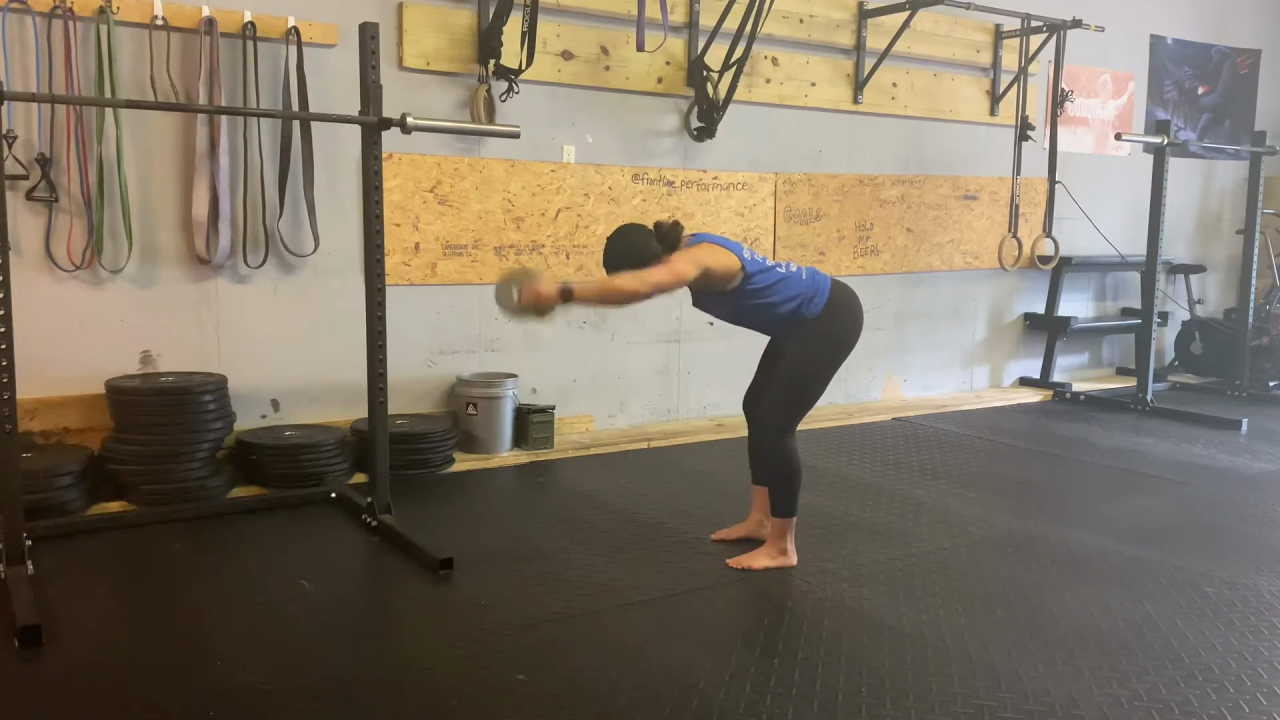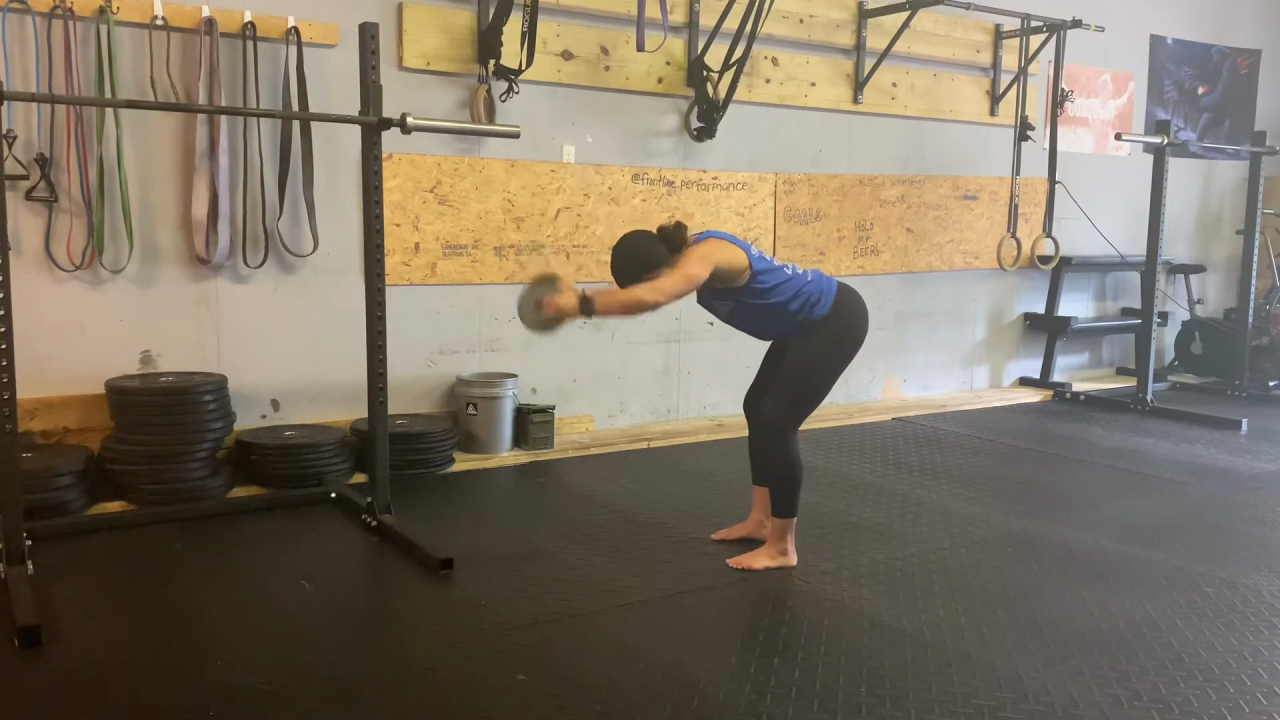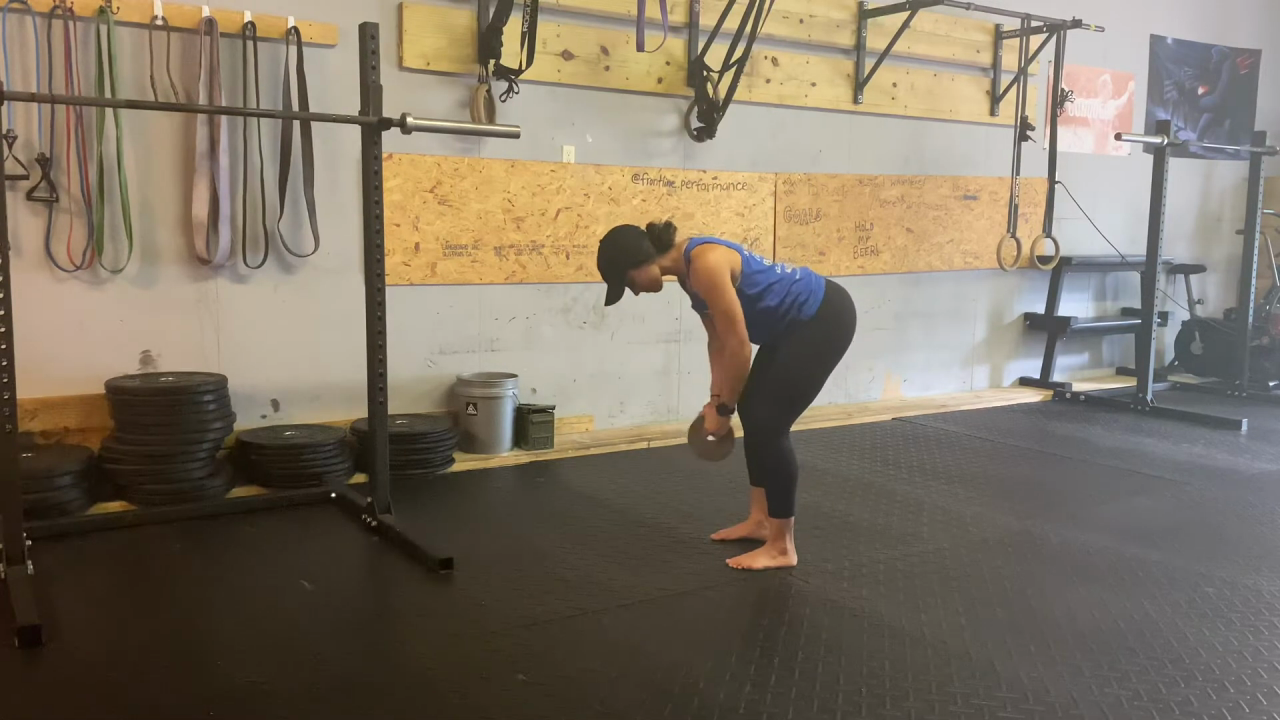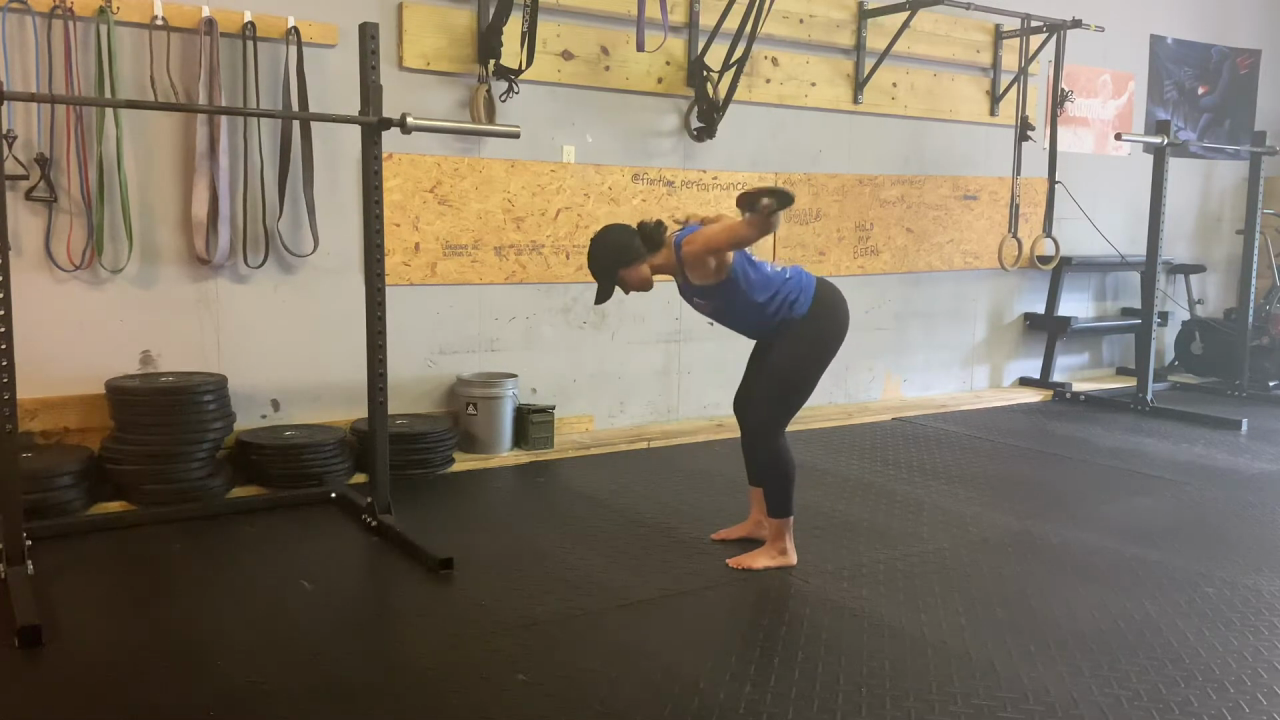
dt=0.7s
person 1, frame 1
left shoulder: (699, 259)
right shoulder: (685, 255)
left elbow: (635, 287)
right elbow: (627, 277)
left wrist: (562, 294)
right wrist: (565, 293)
left hip: (831, 318)
right hip: (802, 319)
left knee: (774, 423)
right knee: (757, 408)
left ankle: (781, 547)
right ankle: (760, 519)
person 1, frame 2
left shoulder: (707, 256)
right shoulder: (691, 255)
left elbow: (652, 296)
right elbow: (646, 288)
left wrist: (583, 305)
right wrist: (585, 297)
left hip: (836, 320)
right hip: (807, 323)
left knee: (776, 423)
right knee: (758, 408)
left ankle: (781, 547)
right ankle: (760, 519)
person 1, frame 3
left shoulder: (705, 264)
right shoulder: (686, 268)
left elbow: (739, 346)
right elbow: (719, 337)
left wrist: (723, 409)
right wrist: (717, 398)
left hip: (825, 318)
right hip: (798, 322)
left knee: (768, 424)
right knee: (752, 412)
left ankle: (781, 546)
right ankle: (759, 519)
person 1, frame 4
left shoulder: (695, 251)
right shoulder: (679, 248)
left elbow: (756, 226)
right elbow: (712, 222)
left wrist: (766, 212)
right wrist: (695, 223)
left hip: (817, 315)
right hip: (791, 318)
left knee: (765, 423)
right knee: (747, 410)
left ankle: (781, 547)
right ankle: (759, 520)
